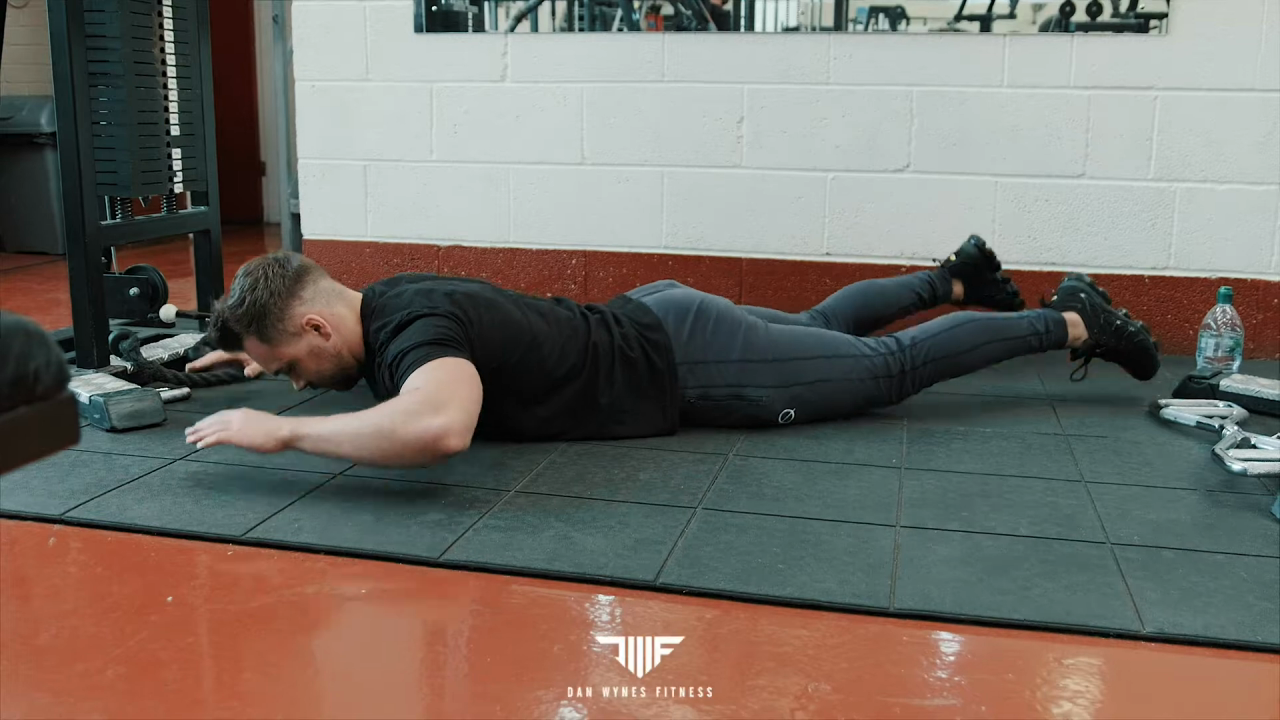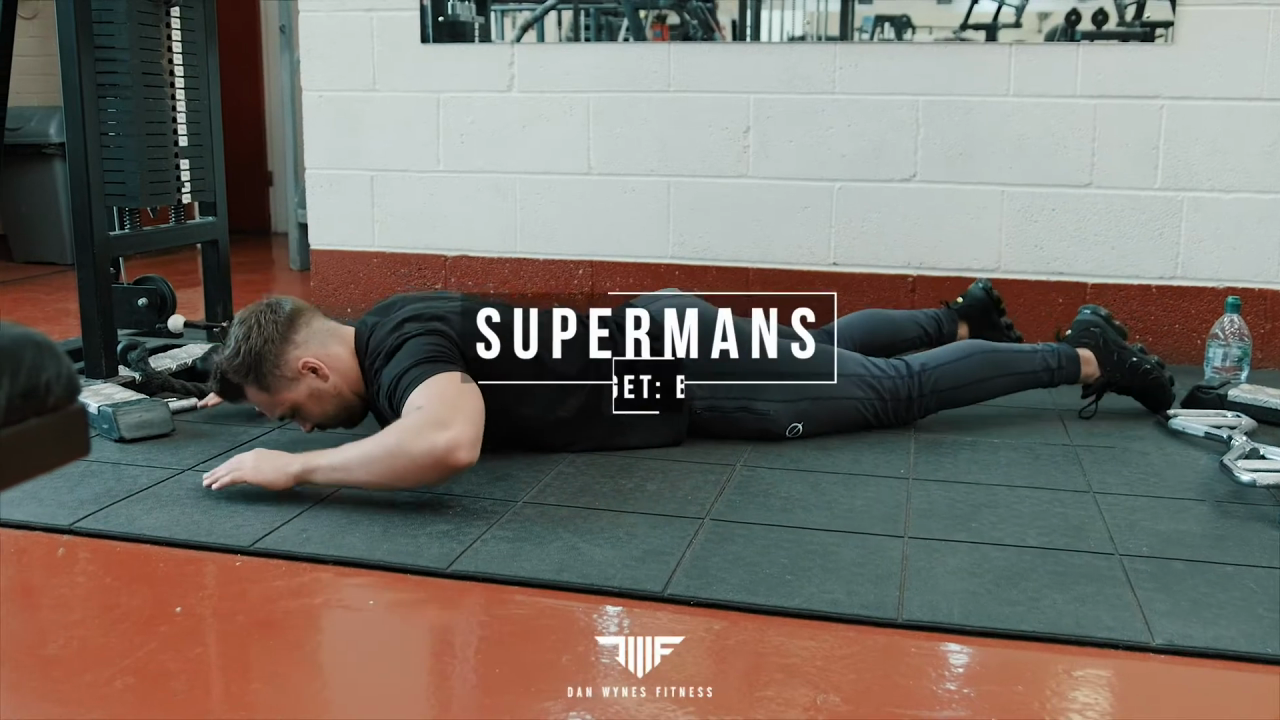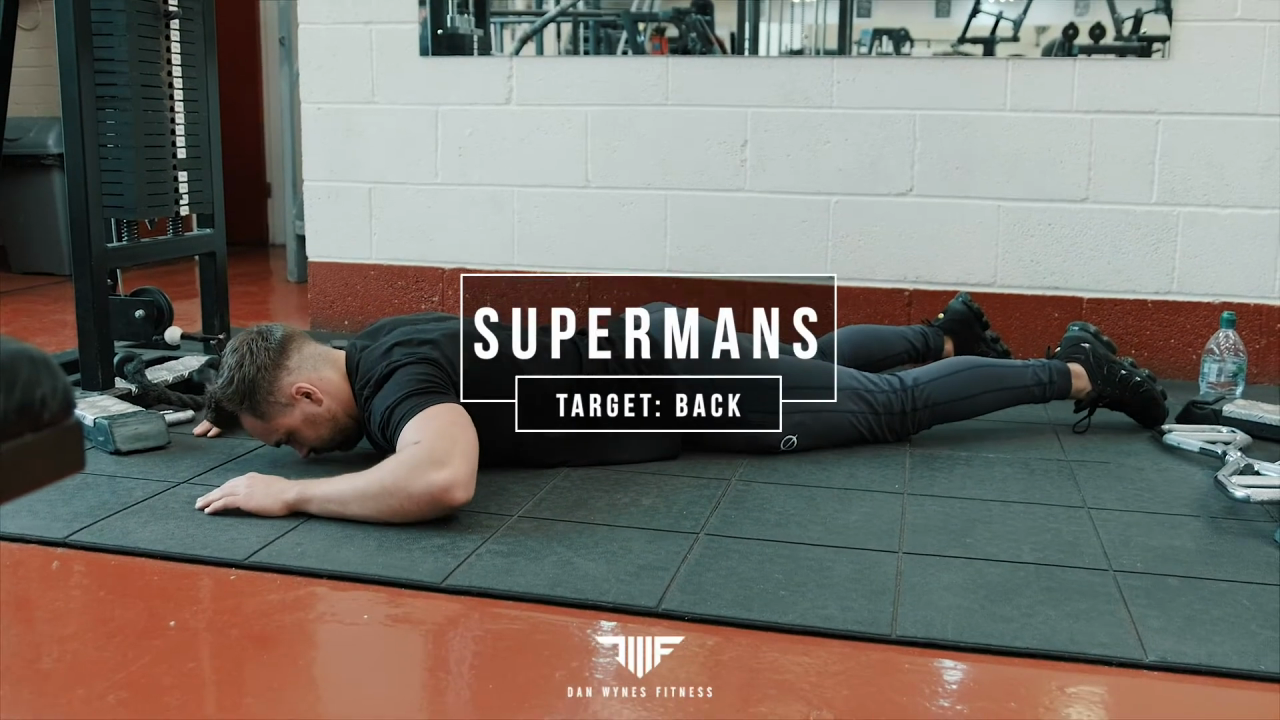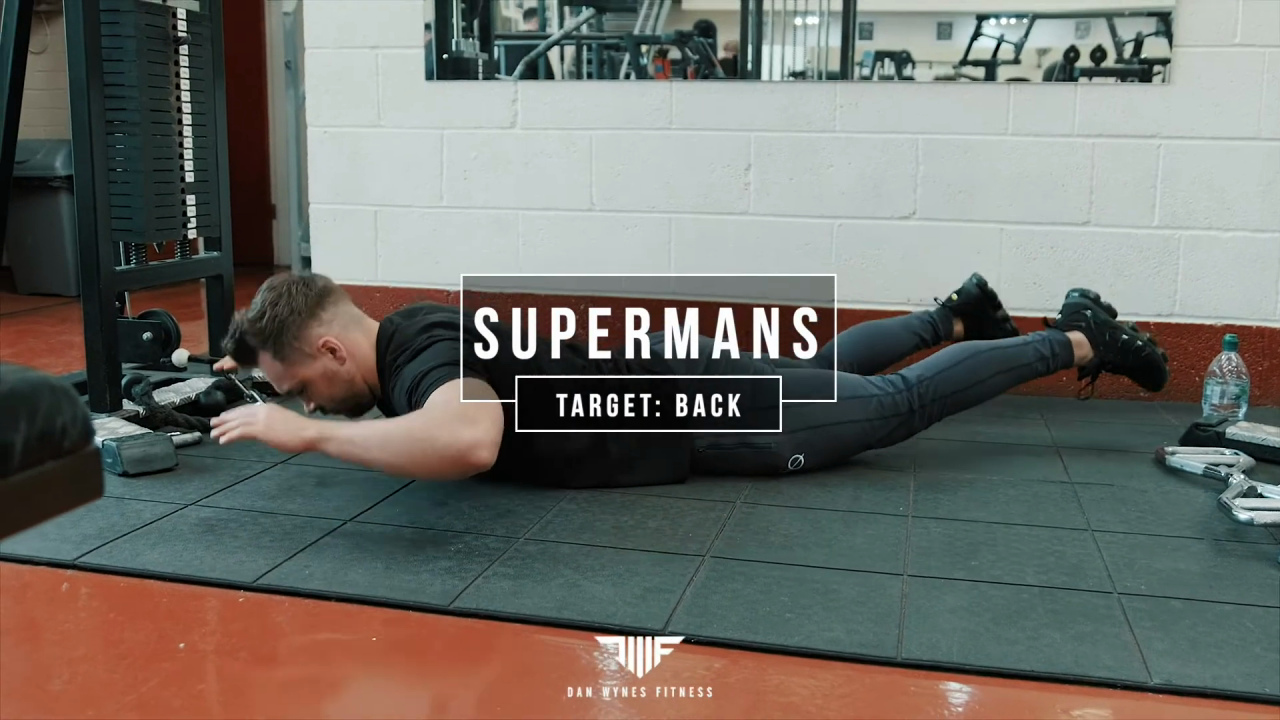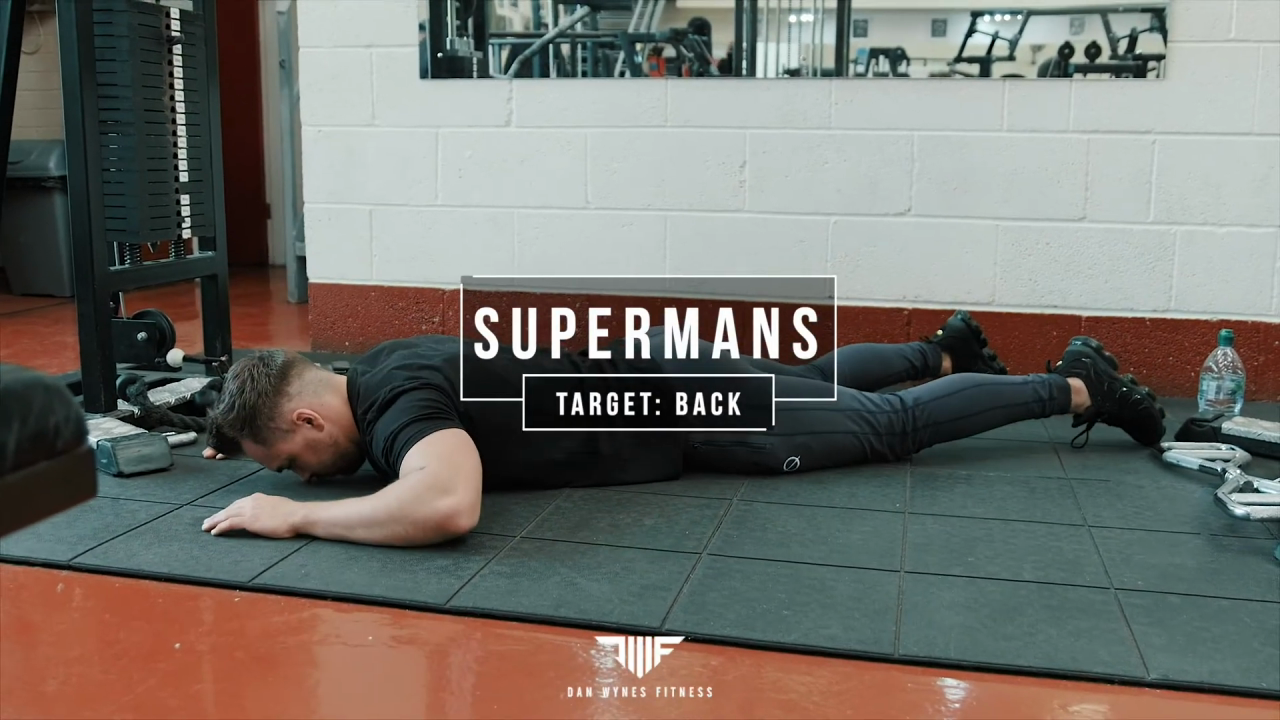
dt=1s
person 1, frame 1
left shoulder: (409, 328)
right shoulder: (382, 303)
left elbow: (440, 427)
left wrist: (279, 429)
right wrist: (252, 344)
left hip: (684, 368)
right hip: (651, 326)
left knee: (887, 370)
right knee: (815, 327)
left ankle: (1072, 323)
right ankle: (957, 279)
person 1, frame 2
left shoulder: (406, 350)
right shoulder: (381, 330)
left elbow: (447, 444)
left wrist: (295, 469)
right wrist: (253, 385)
left hip: (685, 371)
right hip: (656, 335)
left knee: (896, 393)
right knee: (818, 349)
left ankle: (1085, 358)
right ankle: (960, 320)
person 1, frame 3
left shoulder: (394, 381)
right shoulder: (370, 349)
left elbow: (443, 481)
left wrist: (289, 493)
right wrist: (243, 411)
left hip: (682, 392)
right hip: (647, 350)
left knee: (889, 407)
right knee: (816, 366)
left ankle: (1077, 371)
right ankle: (946, 334)
person 1, frame 4
left shoulder: (426, 358)
right shoulder: (400, 337)
left elbow: (471, 443)
left wrist: (304, 433)
right wrist: (271, 366)
left hip: (701, 417)
right hip: (663, 376)
left knee: (899, 406)
right knee: (815, 368)
left ankle: (1078, 341)
right ankle: (956, 316)
person 1, frame 5
left shoulder: (397, 405)
right shoulder: (374, 372)
left elbow: (447, 507)
left wrist: (294, 515)
right wrist: (254, 437)
right hip: (647, 371)
left knee: (888, 426)
right knee: (817, 382)
left ankle: (1078, 387)
right ankle: (945, 351)
